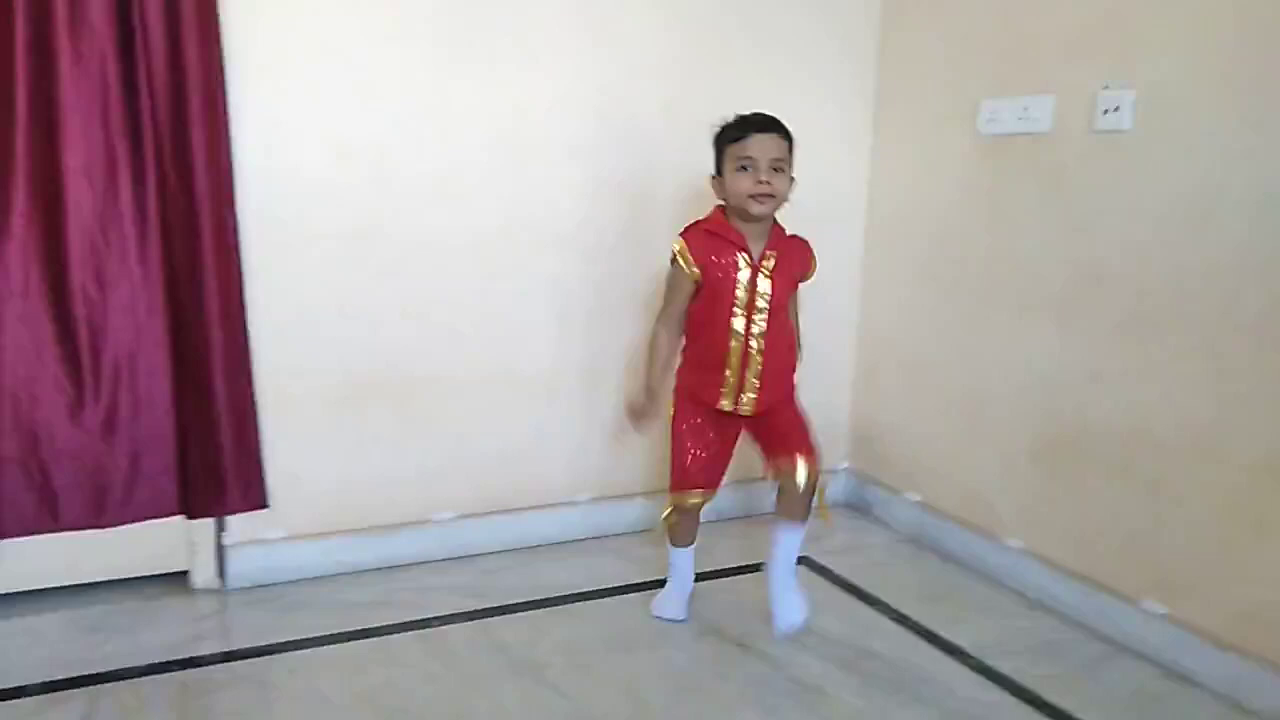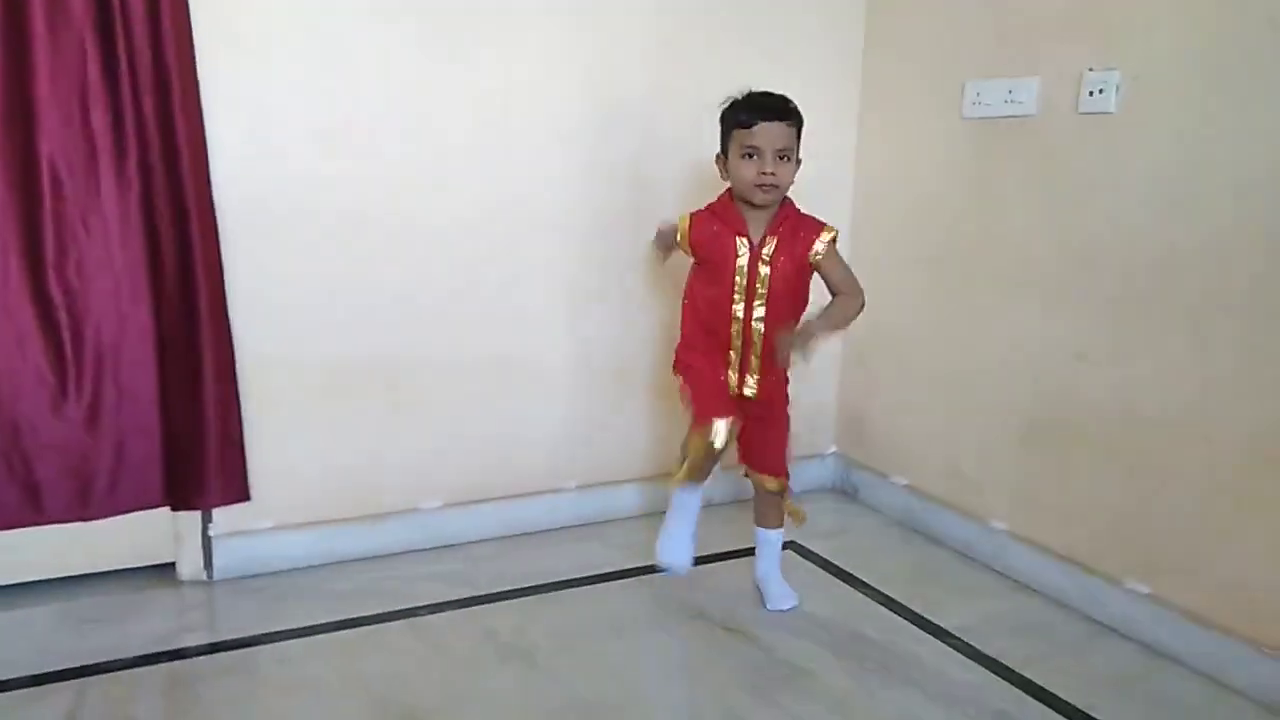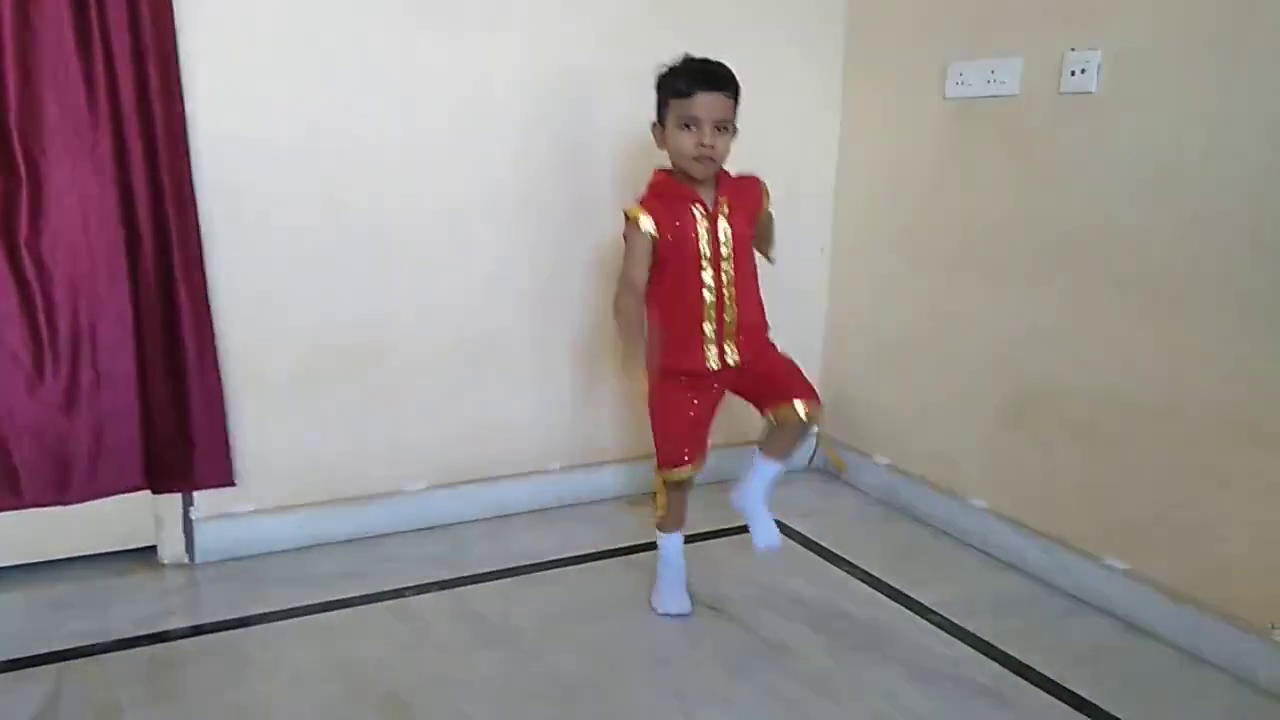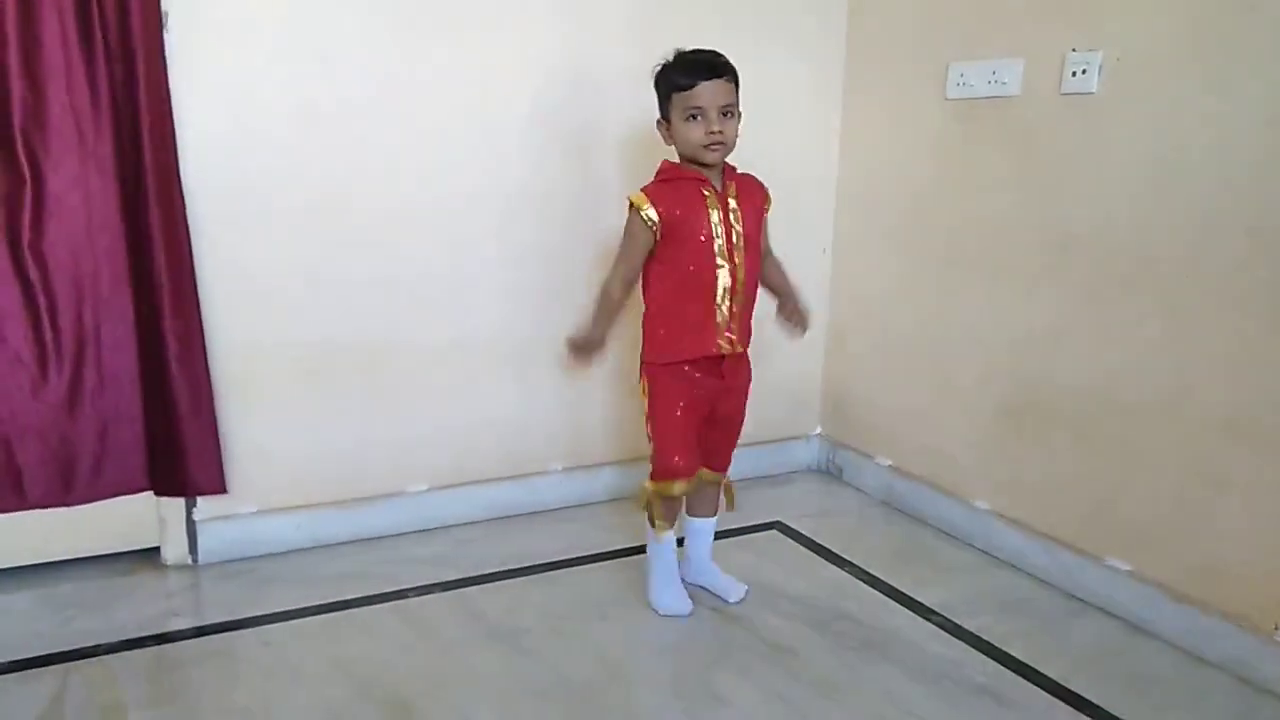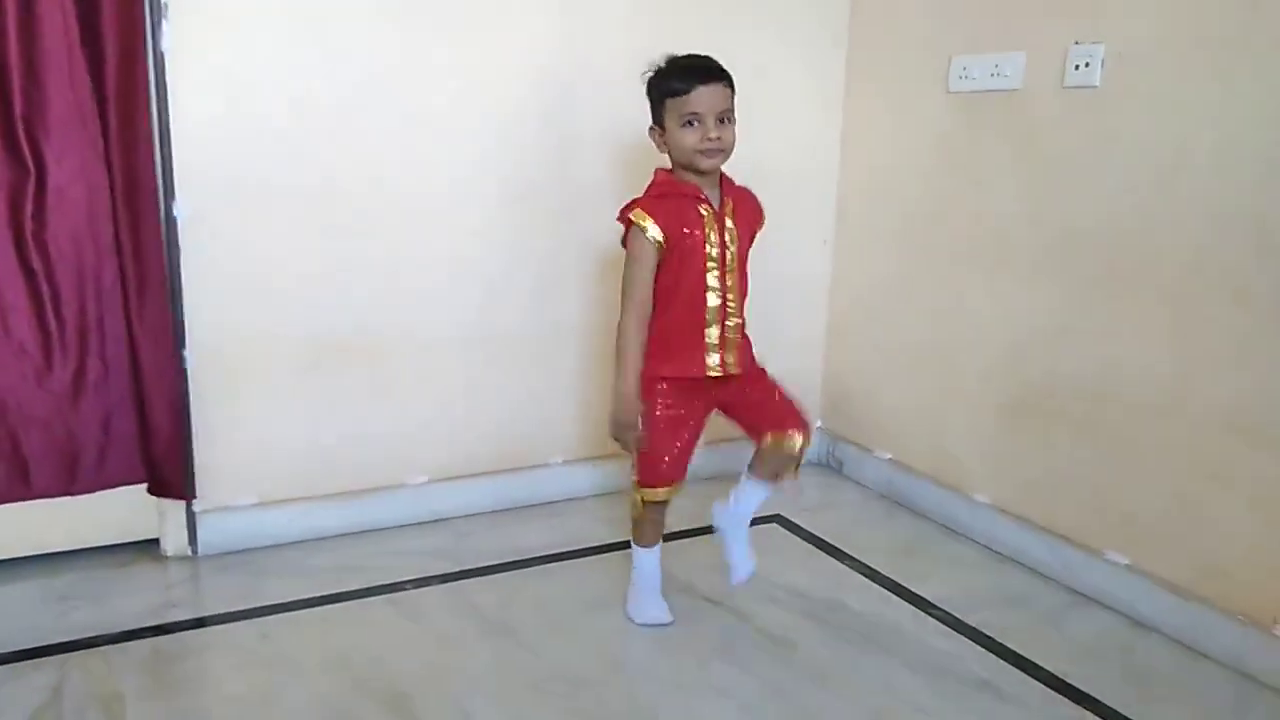
dt=0.4s
person 1, frame 1
left shoulder: (798, 254)
right shoulder: (695, 249)
right elbow: (668, 323)
right wrist: (650, 389)
left hip: (769, 394)
right hip: (704, 395)
left knee: (801, 476)
right knee: (689, 491)
left ankle: (782, 574)
right ankle: (679, 581)
person 1, frame 2
left shoulder: (810, 236)
right shoulder: (702, 226)
left elbow: (852, 297)
left wrist: (808, 331)
left hip: (767, 377)
right hip: (707, 363)
left knee: (771, 474)
right knee: (714, 436)
left ankle: (769, 568)
right ankle: (682, 511)
person 1, frame 3
left shoulder: (748, 193)
right shoulder: (649, 214)
right elbow: (627, 294)
left wrist: (765, 244)
right wrist: (632, 330)
left hip: (748, 346)
right hip: (679, 361)
left knee: (801, 407)
right knee: (677, 468)
left ankle: (752, 492)
right ankle: (670, 572)
person 1, frame 4
left shoulder: (751, 194)
right shoulder: (656, 203)
right elbow: (623, 276)
left wrist: (786, 298)
right wrist: (595, 331)
left hip: (732, 357)
right hip: (674, 360)
left knee: (713, 464)
right knee: (673, 470)
left ankle: (699, 561)
right ankle: (663, 563)
person 1, frame 5
left shoulder: (744, 207)
right shoulder: (650, 216)
right elbow: (634, 307)
right wrist: (629, 396)
left hip: (732, 360)
right hip: (668, 373)
left knee: (790, 434)
right knee: (657, 481)
left ankle: (734, 517)
right ankle: (644, 582)
